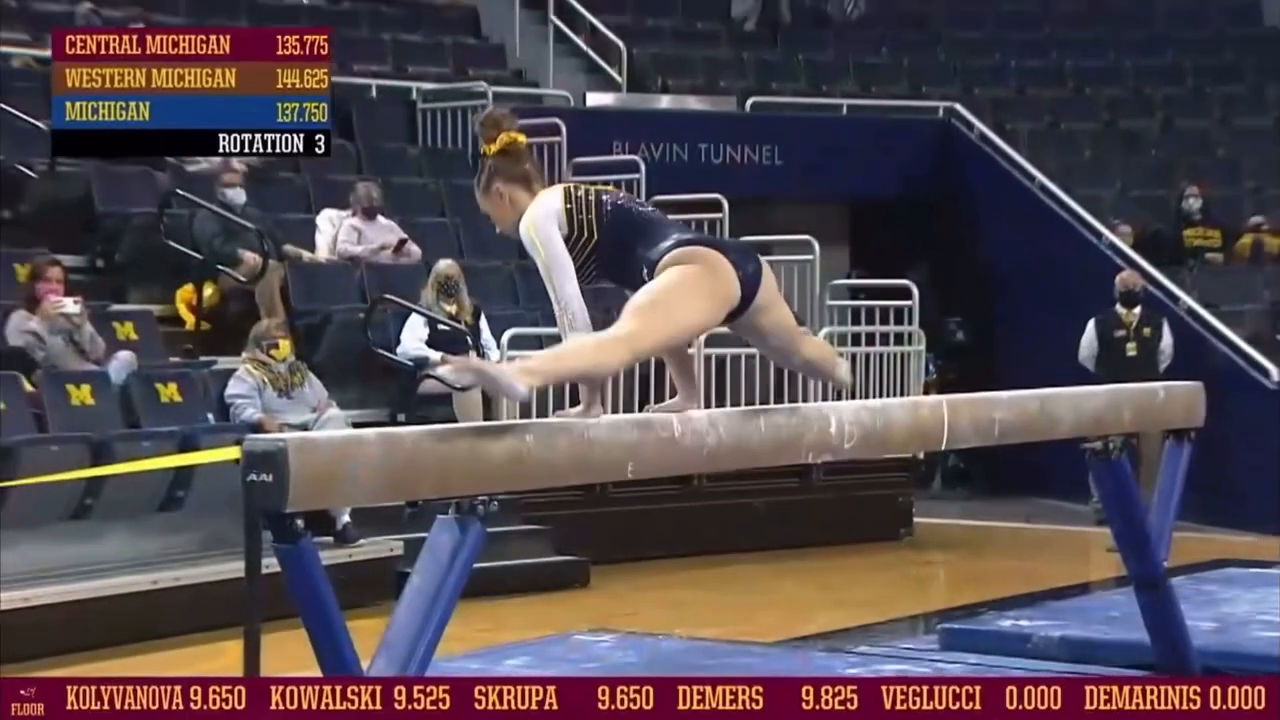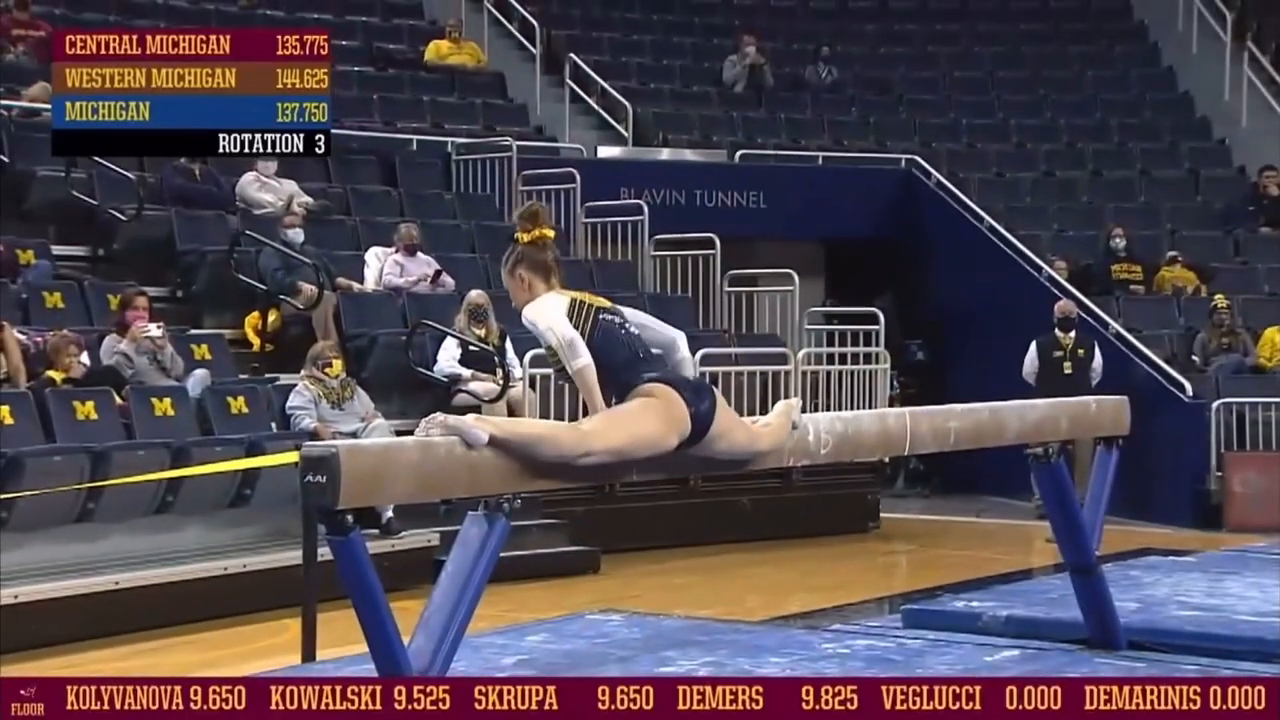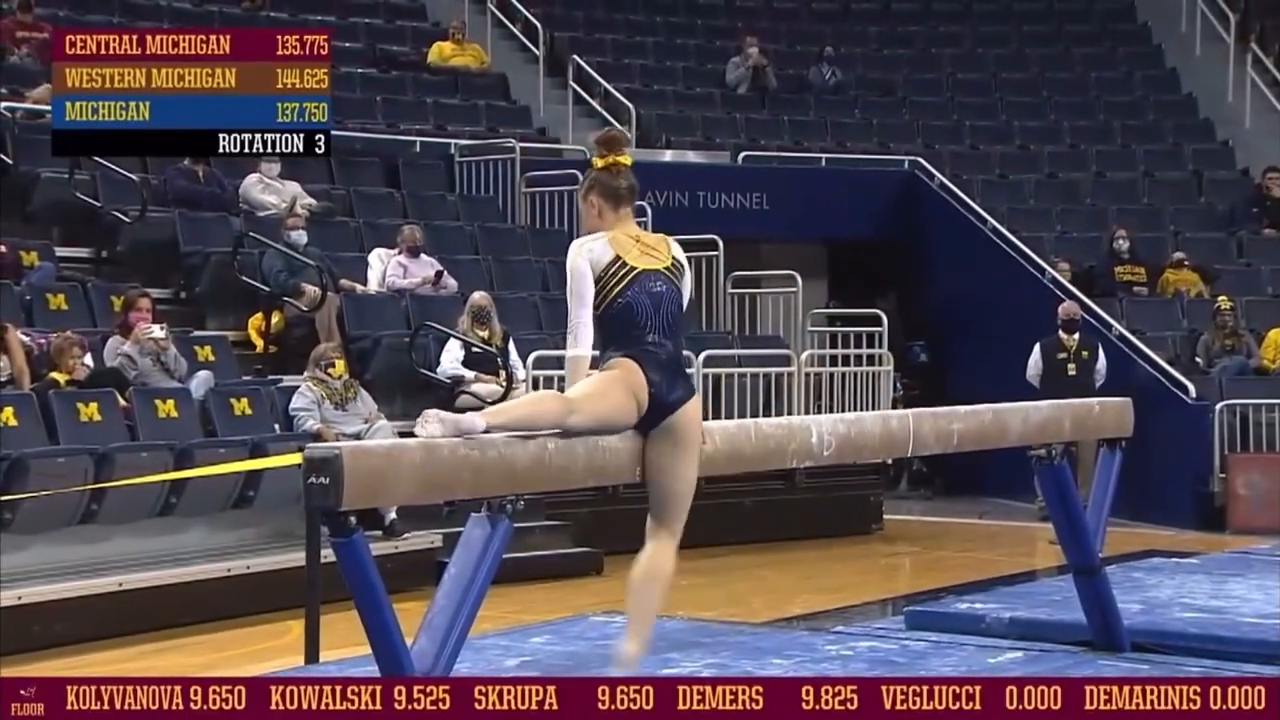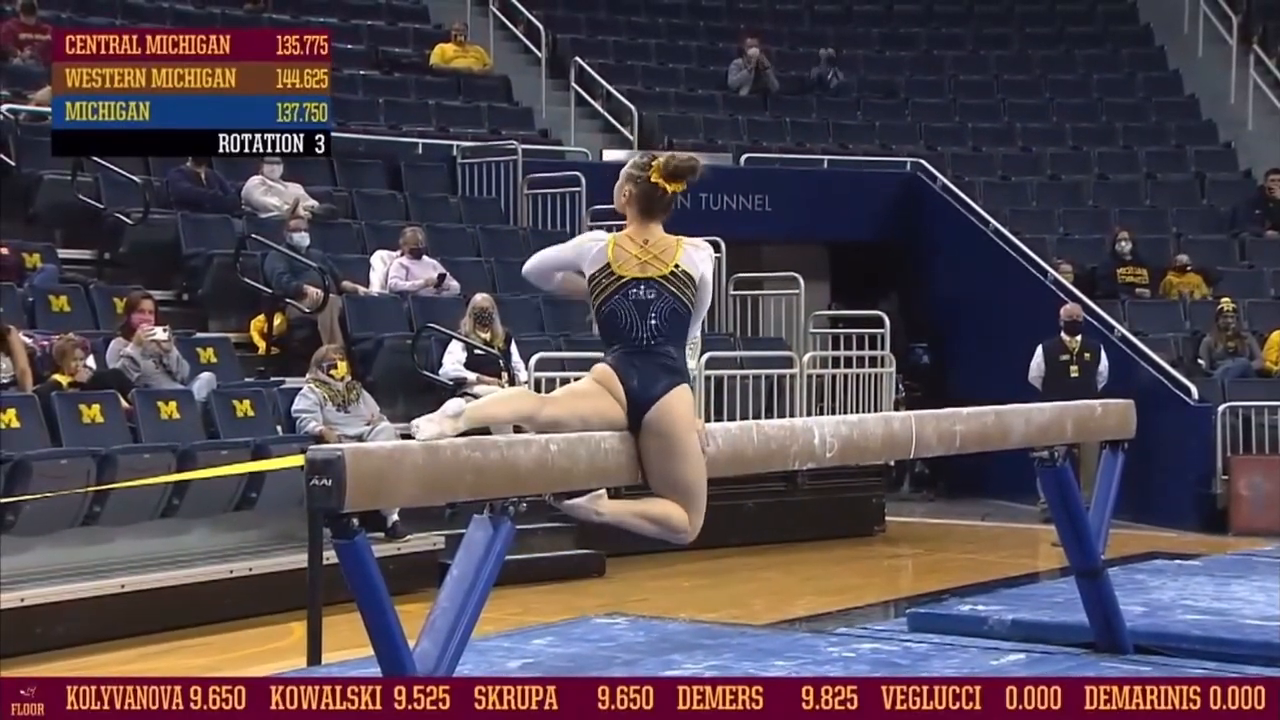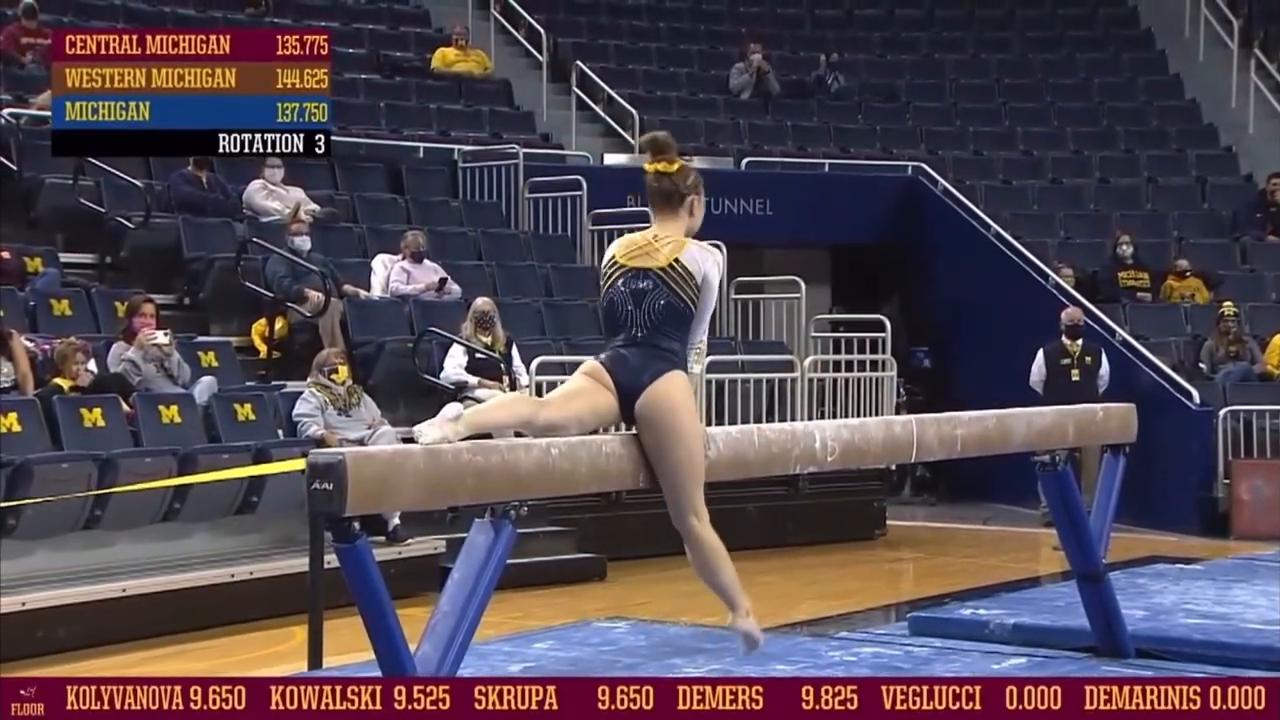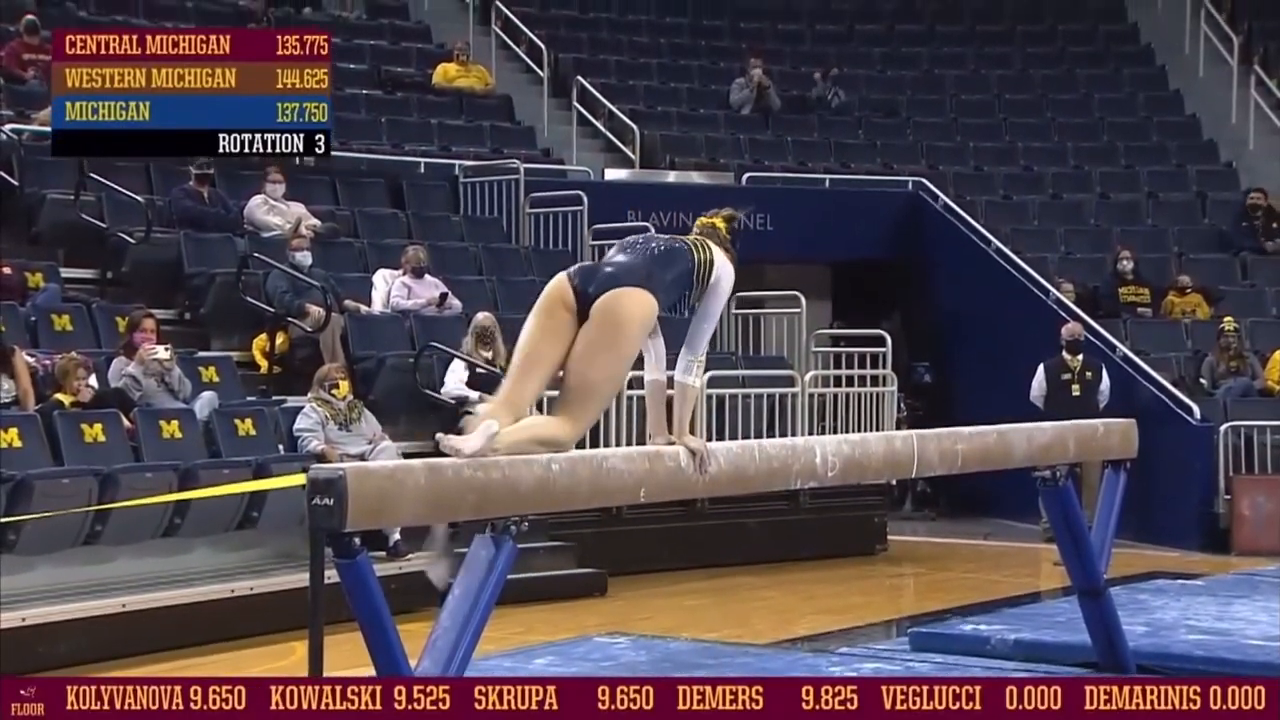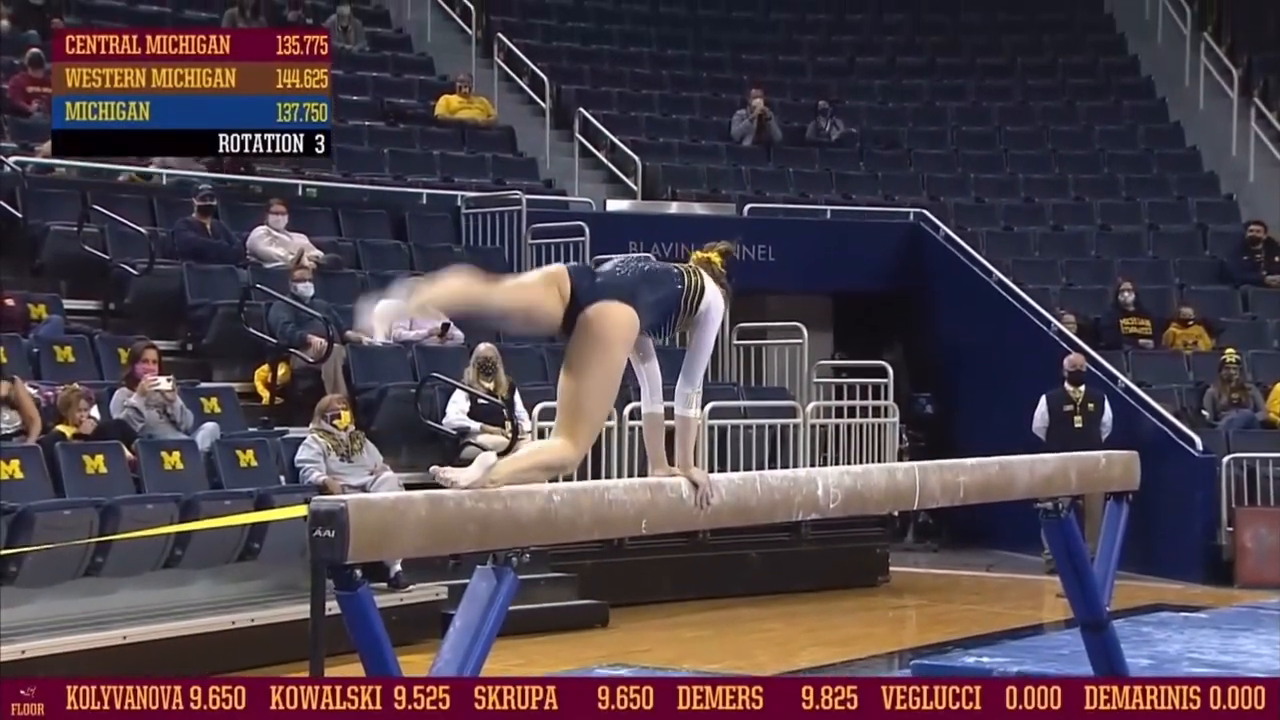
dt=0.7s
person 1, frame 1
left shoulder: (539, 217)
left elbow: (571, 311)
left wrist: (591, 401)
left hip: (699, 268)
right hip: (738, 261)
right knee: (794, 347)
left ankle: (522, 377)
person 1, frame 2
left shoulder: (539, 309)
right shoulder: (603, 306)
left elbow: (575, 352)
left wrist: (600, 422)
left hip: (660, 408)
right hip: (696, 402)
left ankle: (476, 428)
person 1, frame 3
left shoulder: (589, 247)
right shoulder: (676, 252)
left elbow: (580, 341)
left wrist: (576, 401)
left hip: (628, 377)
right hip: (680, 390)
right knee: (664, 536)
left ankle: (469, 420)
right ankle: (633, 649)
person 1, frame 4
left shoulder: (595, 247)
right shoulder: (699, 256)
left elbow: (534, 270)
left hip: (615, 383)
right hip: (667, 392)
right knee: (686, 521)
left ankle: (461, 417)
right ankle: (600, 506)
person 1, frame 5
left shoulder: (616, 250)
right shoulder: (704, 258)
right wrist: (689, 408)
left hip: (609, 371)
right hip: (661, 384)
right knee: (691, 518)
left ankle: (463, 421)
person 1, frame 6
left shoulder: (651, 247)
right shoulder: (721, 266)
left elbow: (653, 350)
right elbow: (693, 355)
left wrist: (660, 432)
right wrist: (682, 432)
left hip: (570, 284)
right hip: (623, 301)
left knee: (511, 401)
right knee: (566, 426)
right ankle: (490, 443)
person 1, frame 7
left shoulder: (648, 273)
right shoulder: (711, 295)
left elbow: (650, 384)
right elbow: (690, 389)
left wrist: (659, 465)
right wrist: (685, 466)
left hip: (568, 285)
right hip: (612, 315)
right knee: (569, 445)
right ankle: (491, 475)
person 2, frame 1
left shoulder: (1157, 323)
right shoulder: (1099, 323)
left elbow: (1165, 355)
right elbow: (1085, 356)
left wrist: (1151, 375)
right wrist: (1105, 375)
left knee: (1149, 454)
right ankle: (1103, 504)
person 2, frame 2
left shoulder: (1089, 344)
right shoulder: (1040, 345)
left elbow: (1096, 372)
right elbow: (1029, 373)
left wrist: (1083, 389)
right wrist: (1045, 389)
right ankle: (1042, 500)
person 2, frame 3
left shoulder: (1093, 346)
right shoulder: (1044, 347)
left elbow: (1100, 374)
right elbow: (1032, 375)
left wrist: (1086, 391)
right wrist: (1049, 392)
left knee: (1086, 459)
right ankle: (1045, 502)
person 2, frame 4
left shoulder: (1095, 348)
right shoulder: (1046, 348)
left elbow: (1102, 376)
right elbow: (1035, 377)
left wrist: (1088, 393)
right wrist: (1052, 394)
left knee: (1088, 462)
left ankle: (1087, 504)
right ankle: (1047, 505)
person 2, frame 5
left shoulder: (1096, 352)
right shoulder: (1047, 352)
left elbow: (1103, 380)
right elbow: (1036, 381)
left wrist: (1089, 398)
right wrist: (1054, 398)
left knee: (1090, 465)
left ankle: (1088, 509)
right ankle: (1049, 509)
person 2, frame 6
left shoulder: (1097, 367)
right shoulder: (1047, 368)
left elbow: (1104, 395)
right elbow: (1036, 397)
left wrist: (1086, 412)
right wrist: (1054, 413)
left knee: (1091, 481)
left ankle: (1090, 524)
right ankle: (1050, 525)
person 2, frame 7
left shoulder: (1099, 399)
right shoulder: (1050, 399)
left elbow: (1106, 427)
right elbow: (1038, 428)
left wrist: (1082, 444)
right wrist: (1066, 445)
left knee: (1093, 512)
left ankle: (1092, 556)
right ankle: (1052, 556)
person 3, frame 1
left shoulder: (300, 370)
right shoulder: (247, 375)
left elbow: (324, 398)
right elbow: (241, 408)
left wrist: (326, 406)
right wrist: (262, 420)
left hip: (315, 425)
right hip: (281, 431)
person 3, frame 2
left shoulder: (351, 386)
right shoulder: (305, 390)
left elbow: (372, 410)
right elbow: (299, 418)
left wrist: (373, 416)
right wrist: (317, 428)
left hip: (363, 432)
right hip: (335, 438)
person 3, frame 3
left shoulder: (354, 387)
right shoulder: (308, 391)
left elbow: (375, 411)
right elbow: (302, 420)
left wrist: (376, 418)
right wrist: (321, 429)
left hip: (366, 434)
right hip: (338, 439)
left knee: (383, 429)
person 3, frame 4
left shoulder: (356, 389)
right shoulder: (311, 392)
left elbow: (378, 415)
right elbow: (305, 422)
left wrist: (378, 420)
right wrist: (323, 431)
left hip: (369, 436)
right hip: (340, 441)
left knee: (386, 430)
person 3, frame 5
left shoulder: (358, 393)
right shoulder: (312, 396)
left elbow: (379, 418)
right elbow: (306, 426)
left wrist: (379, 424)
right wrist: (324, 435)
left hip: (371, 440)
right hip: (341, 446)
left knee: (387, 434)
person 3, frame 6
left shoulder: (358, 408)
right shoulder: (313, 411)
left elbow: (379, 434)
right elbow: (307, 441)
left wrist: (380, 439)
right wrist: (324, 450)
left hip: (371, 456)
right hip: (342, 461)
left knee: (388, 449)
person 3, frame 7
left shoulder: (360, 439)
right shoulder: (315, 442)
left elbow: (381, 464)
right elbow: (308, 472)
left wrist: (382, 471)
right wrist: (326, 481)
left hip: (373, 487)
right hip: (344, 492)
left knee: (389, 480)
